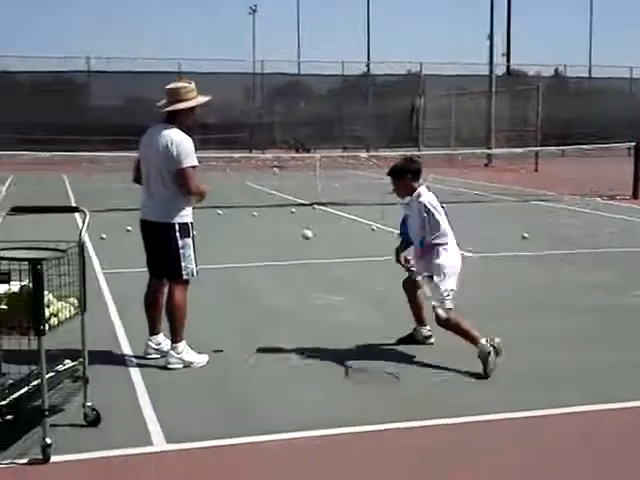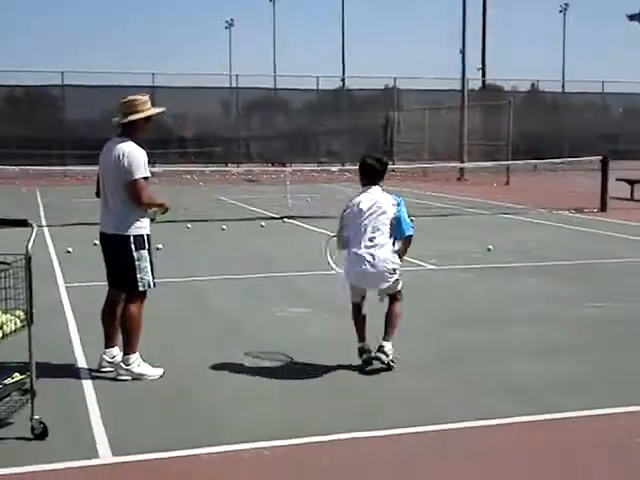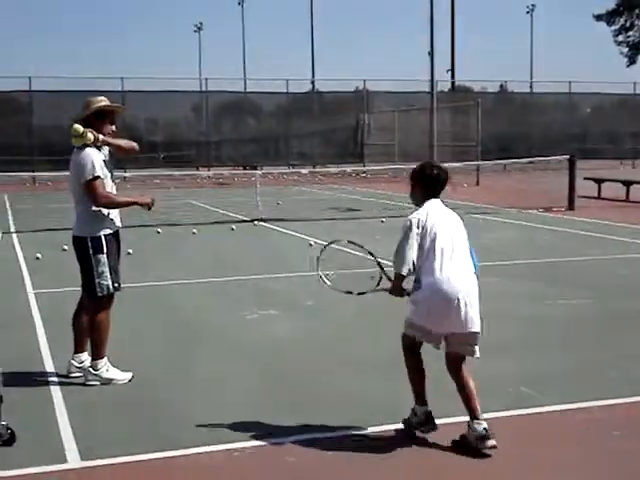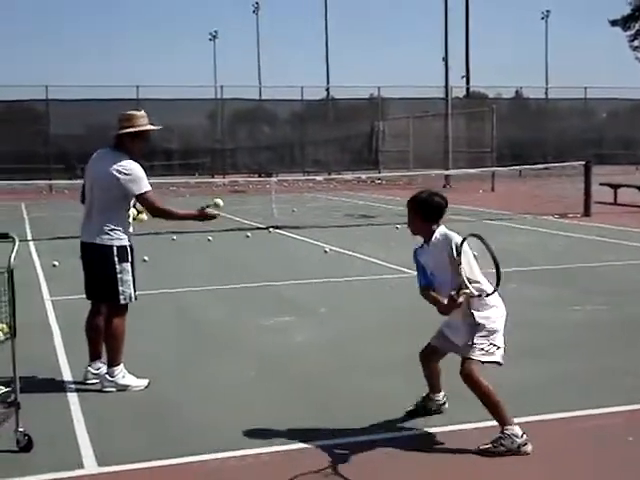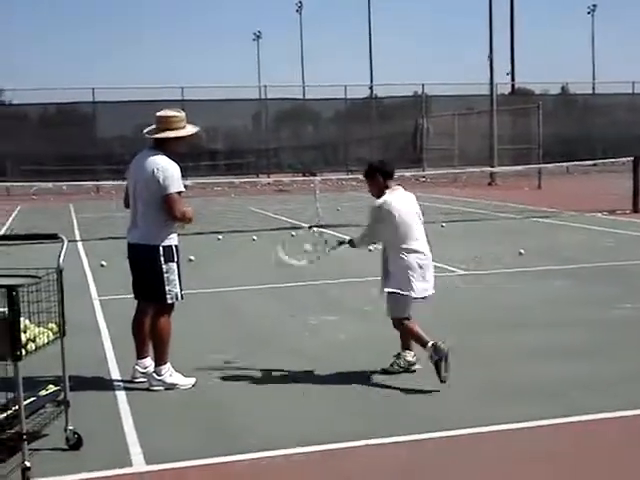
dt=1s
person 1, frame 1
left shoulder: (150, 135)
right shoulder: (180, 140)
left elbow: (138, 177)
right elbow: (190, 185)
right wrist: (202, 191)
left hip: (150, 218)
right hip: (173, 221)
left knee: (157, 280)
right knee: (178, 283)
left ankle: (155, 340)
right ankle: (177, 349)
person 1, frame 2
left shoulder: (109, 148)
right shoulder: (134, 152)
right elbow: (141, 197)
right wrist: (160, 203)
left hip: (110, 231)
right hip: (130, 234)
left knee: (116, 293)
right knee: (135, 296)
left ankle: (110, 354)
right ankle: (130, 361)
person 1, frame 3
left shoulder: (99, 149)
right shoulder: (88, 155)
left elbow: (134, 148)
right elbow: (100, 198)
left wrist: (107, 139)
right wrist: (137, 200)
left hip: (101, 233)
right hip: (96, 236)
left knee: (89, 298)
right knee: (102, 300)
left ankle: (79, 360)
right ankle: (98, 367)
person 1, frame 4
left shoulder: (97, 157)
right shoulder: (128, 168)
left elbow: (85, 198)
right elbow: (156, 209)
right wrist: (195, 215)
left hip: (90, 241)
right hip: (111, 245)
left knee: (98, 306)
right knee: (116, 309)
left ankle: (96, 366)
right ankle: (114, 373)
person 1, frame 5
left shoulder: (138, 160)
right shoulder: (167, 166)
left elbow: (128, 202)
right elbow: (176, 212)
right wrist: (188, 214)
left hip: (137, 242)
right hip: (158, 246)
left knee: (145, 306)
right knee: (162, 309)
left ankle: (143, 365)
right ankle: (162, 372)
person 2, frame 1
left shoulder: (425, 203)
right shoulder: (410, 206)
left elbow: (440, 237)
right elbow: (407, 239)
left wrist: (419, 259)
right wrist: (401, 253)
left hip: (443, 261)
right hip: (428, 259)
left knee: (442, 316)
right knee: (409, 284)
left ankle: (486, 346)
right ankle: (422, 331)
person 2, frame 2
left shoulder: (351, 205)
right shoulder: (393, 202)
left elbow: (342, 243)
right elbow: (406, 236)
right wrist: (398, 256)
left hip: (356, 264)
right hip: (383, 262)
left knee: (358, 304)
right knee: (395, 297)
left ankle: (364, 349)
right ankle: (386, 346)
person 2, frame 3
left shoulder: (417, 218)
right shoulder: (455, 219)
left elbow: (404, 263)
left wrist: (397, 285)
left hip: (437, 293)
right hip: (468, 294)
left knee: (410, 345)
right knee: (456, 364)
left ankle: (422, 412)
right ankle: (479, 428)
person 2, frame 4
left shoulder: (452, 242)
right shoulder: (421, 252)
left elbow: (477, 285)
right elbow: (425, 288)
left wrist: (457, 303)
right wrist: (439, 302)
left hip: (484, 314)
right hip: (456, 316)
left knee: (469, 372)
right knee: (428, 357)
left ankle: (514, 434)
right ankle: (435, 398)
person 2, frame 5
left shoulder: (381, 205)
right shoulder: (409, 197)
left elbow: (369, 238)
left wrist: (353, 242)
left hip: (406, 267)
right hip: (420, 262)
left knee: (400, 319)
right knee: (400, 312)
left ankle: (434, 347)
right ankle: (407, 354)
